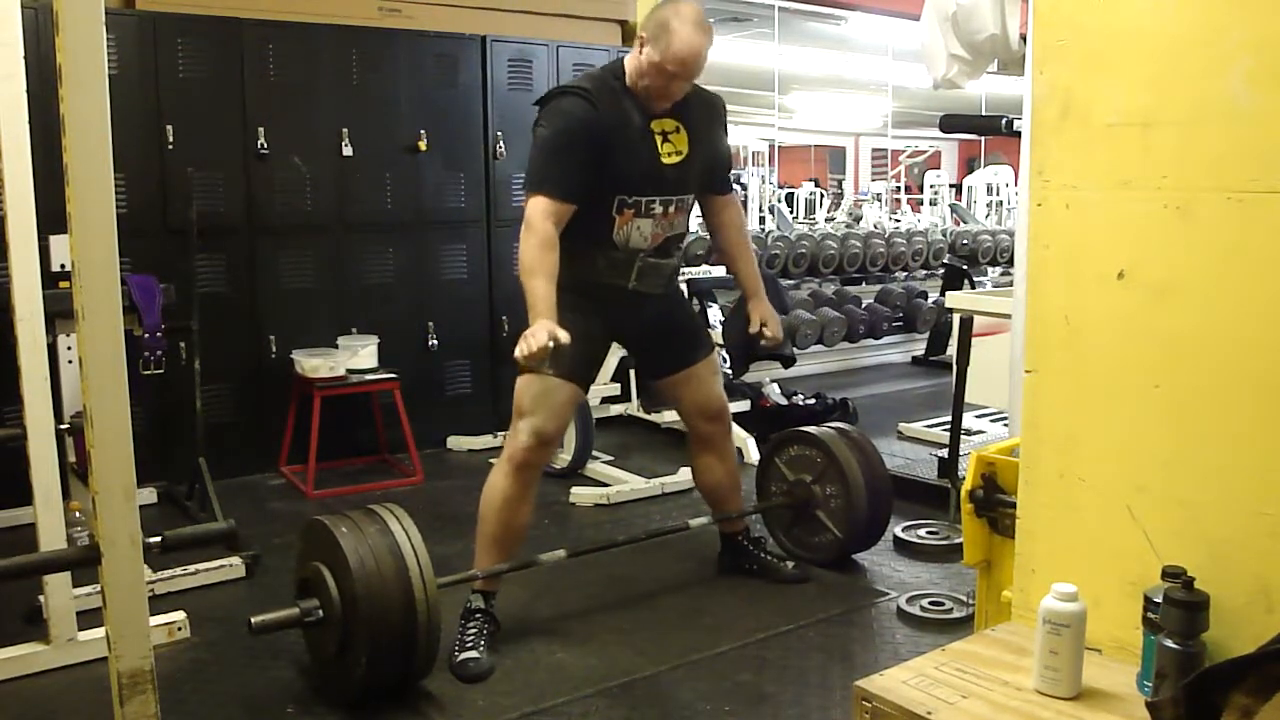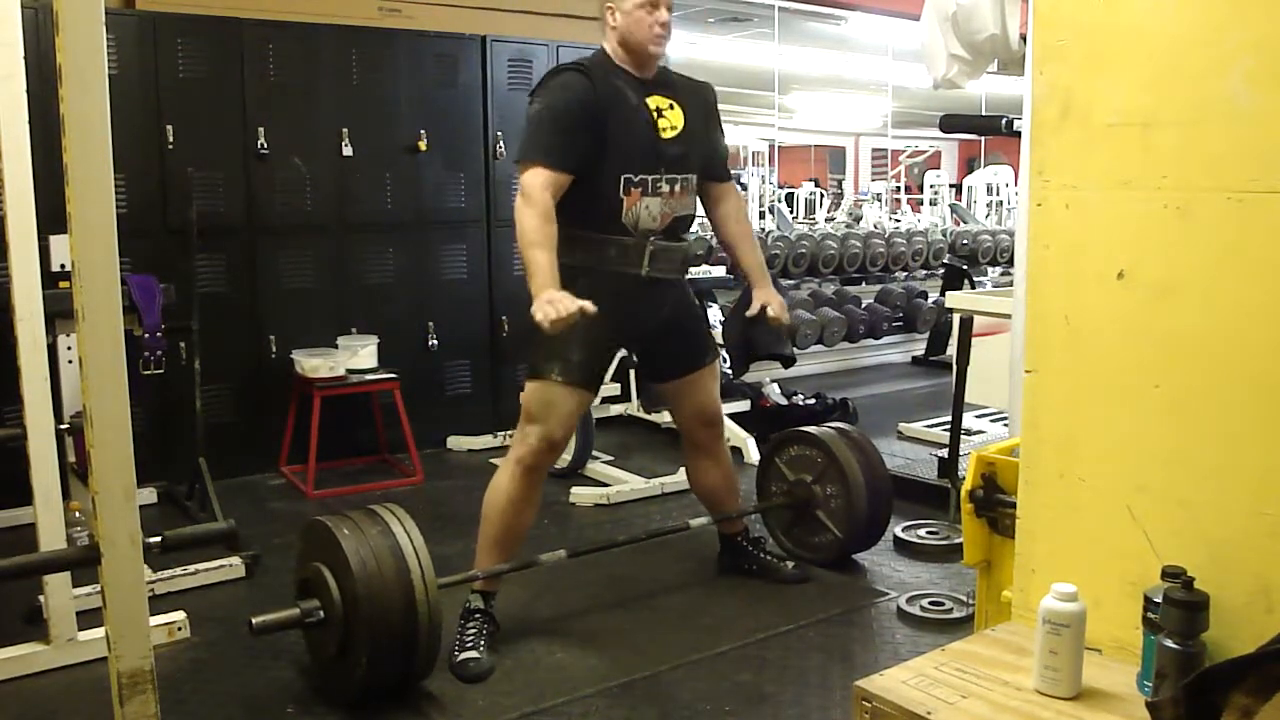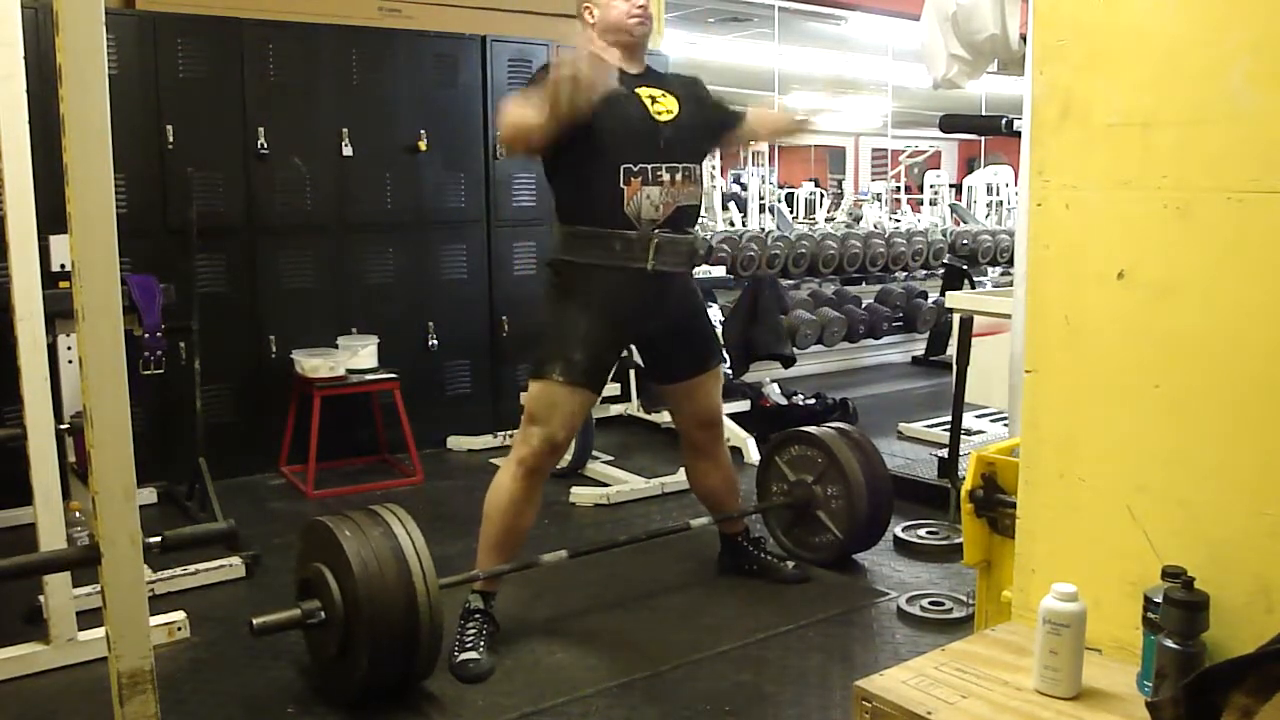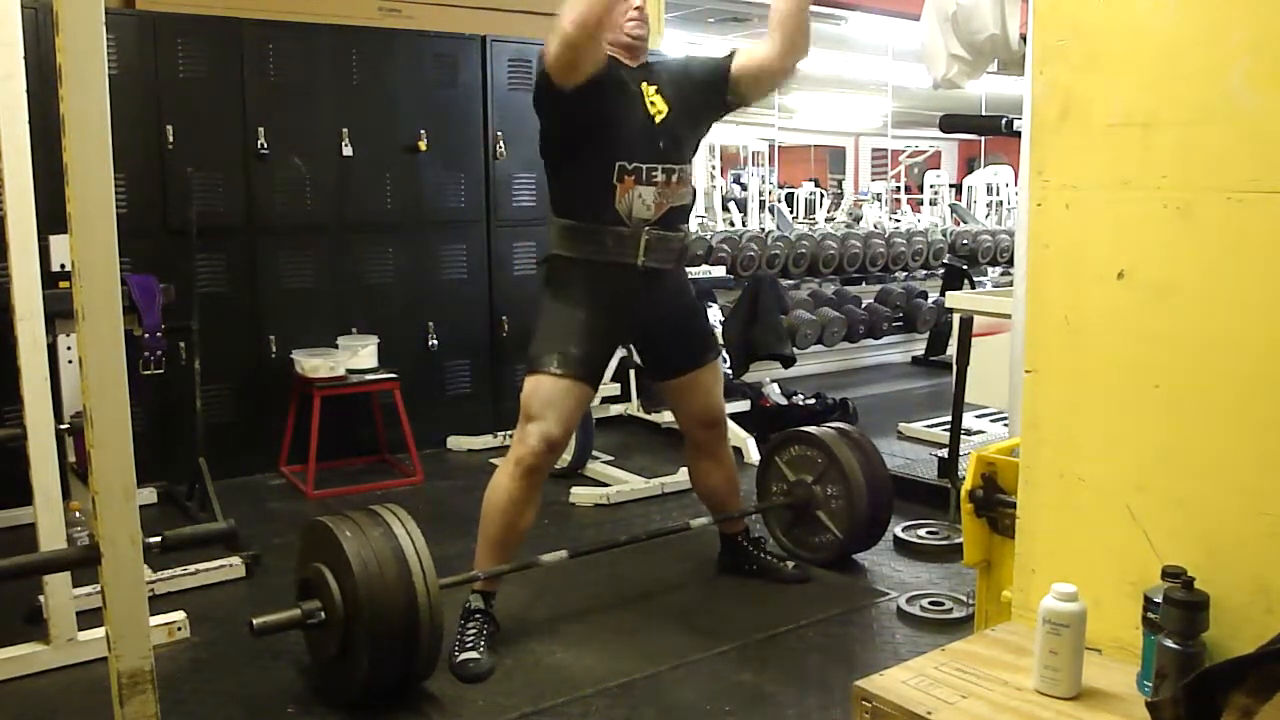
dt=0.3s
person 1, frame 1
left shoulder: (704, 112)
right shoulder: (580, 111)
left elbow: (723, 207)
right elbow: (542, 220)
left wrist: (757, 296)
right wrist: (542, 319)
left hip: (657, 290)
right hip: (581, 293)
left knee: (712, 418)
right knee: (529, 442)
left ankle: (739, 544)
right ankle: (478, 606)
person 1, frame 2
left shoulder: (695, 97)
right shoulder: (575, 90)
left elbow: (722, 197)
right elbow: (536, 193)
left wrist: (762, 283)
right wrist: (547, 290)
left hip: (668, 287)
right hip: (592, 289)
left knee: (706, 424)
right knee: (536, 445)
left ankle: (737, 544)
right ankle: (479, 606)
person 1, frame 3
left shoulder: (685, 92)
right shoulder: (574, 81)
left elbow: (751, 127)
right elbow: (515, 131)
left wrist: (809, 116)
right wrist: (557, 103)
left hip: (671, 285)
right hip: (592, 286)
left knee: (706, 426)
right knee: (537, 447)
left ankle: (738, 545)
right ankle: (478, 607)
person 1, frame 4
left shoulder: (686, 81)
right shoulder: (580, 78)
left elbow: (780, 58)
left hip: (665, 280)
right hip: (587, 283)
left knee: (709, 424)
right knee: (536, 445)
left ankle: (738, 544)
right ankle: (478, 607)
